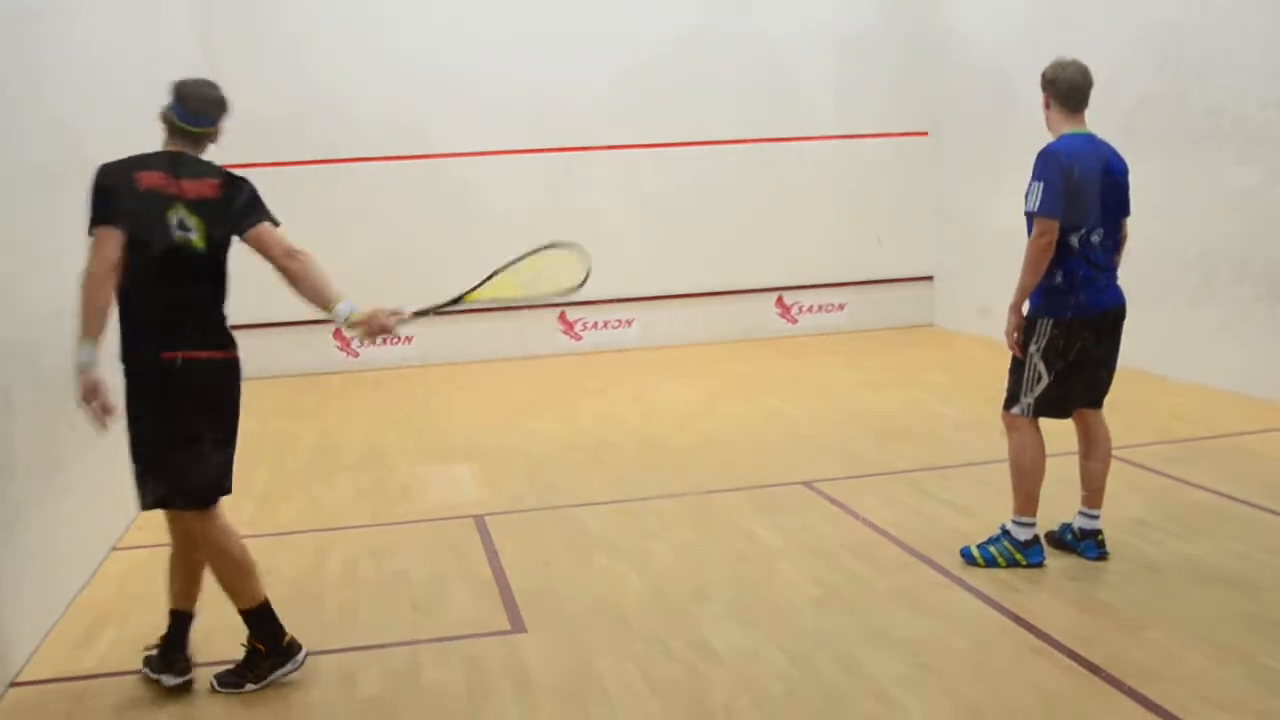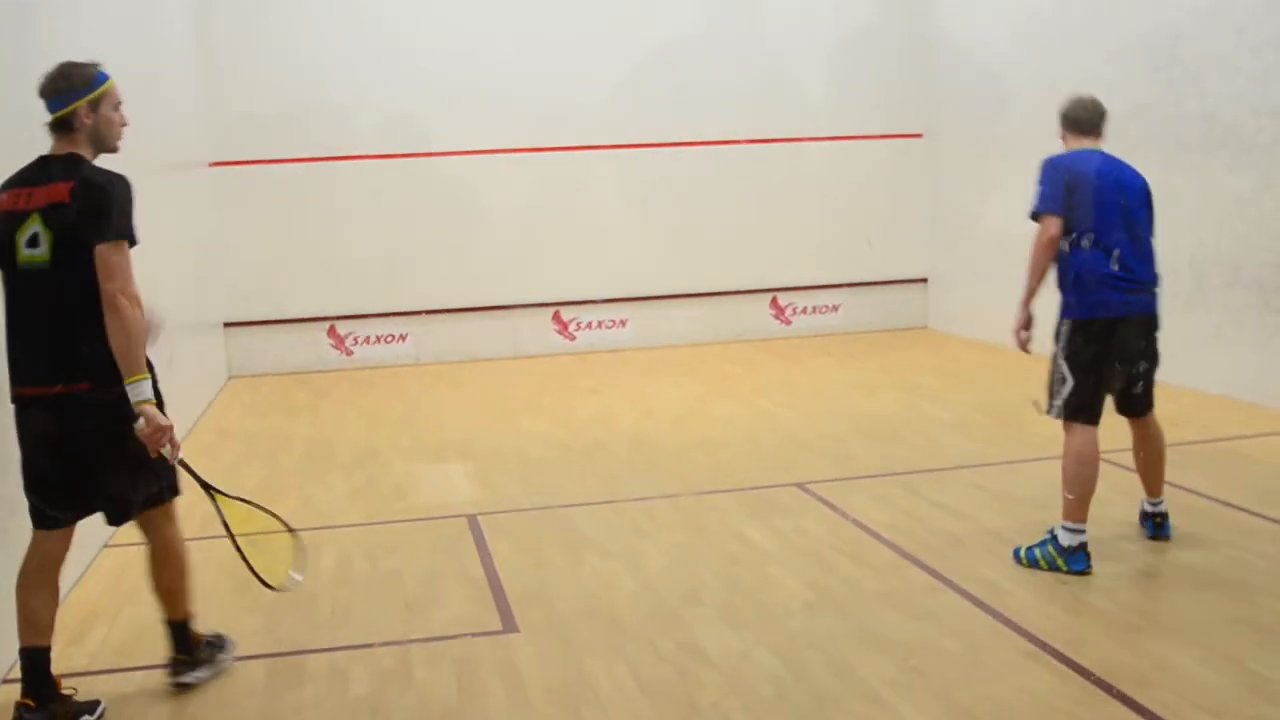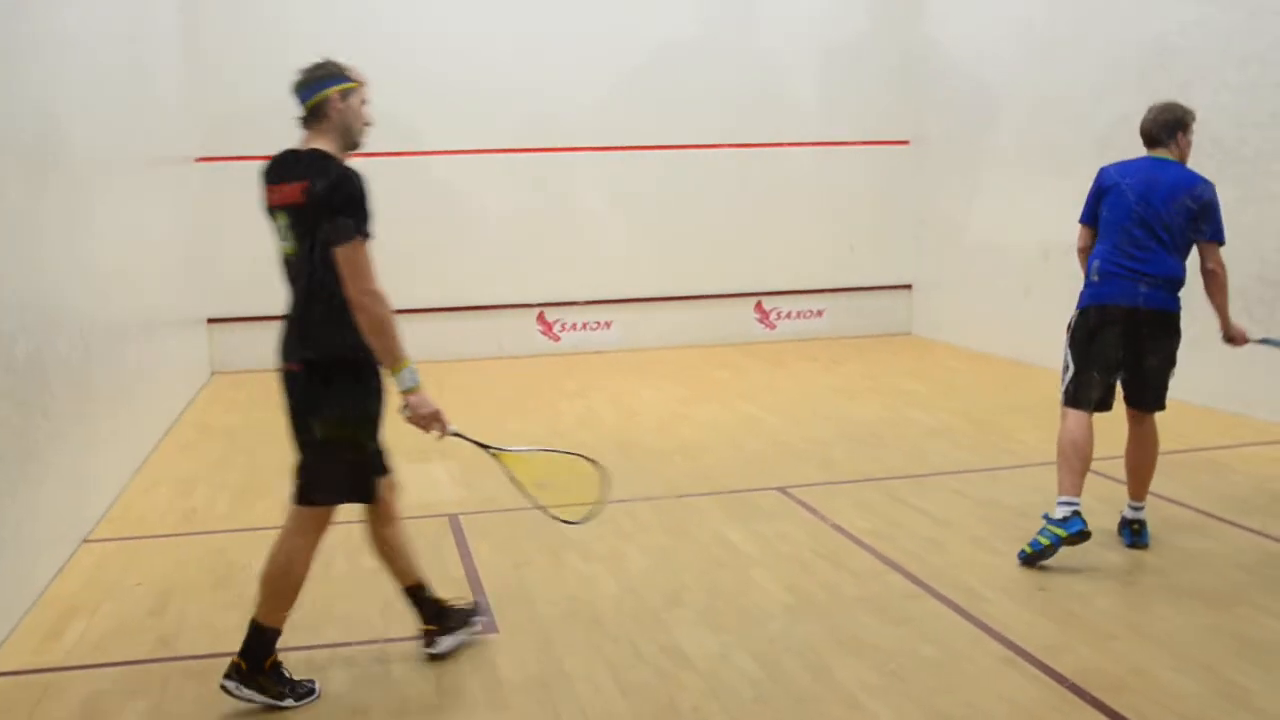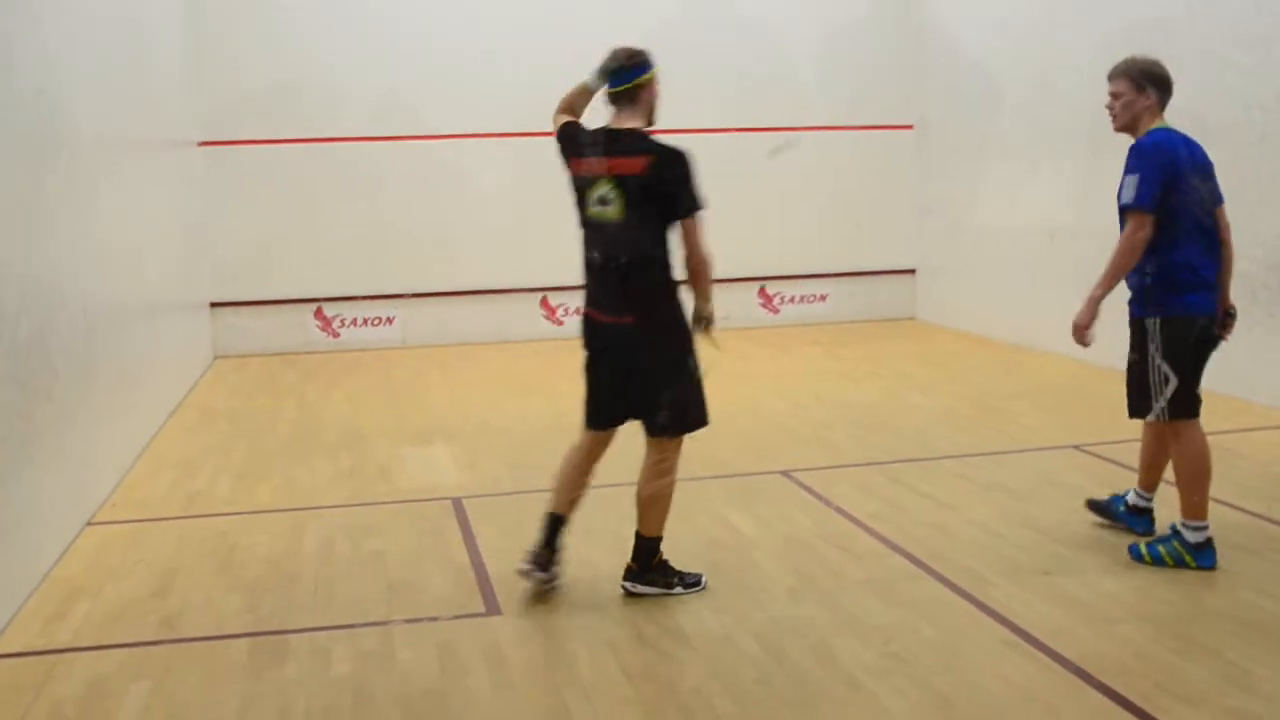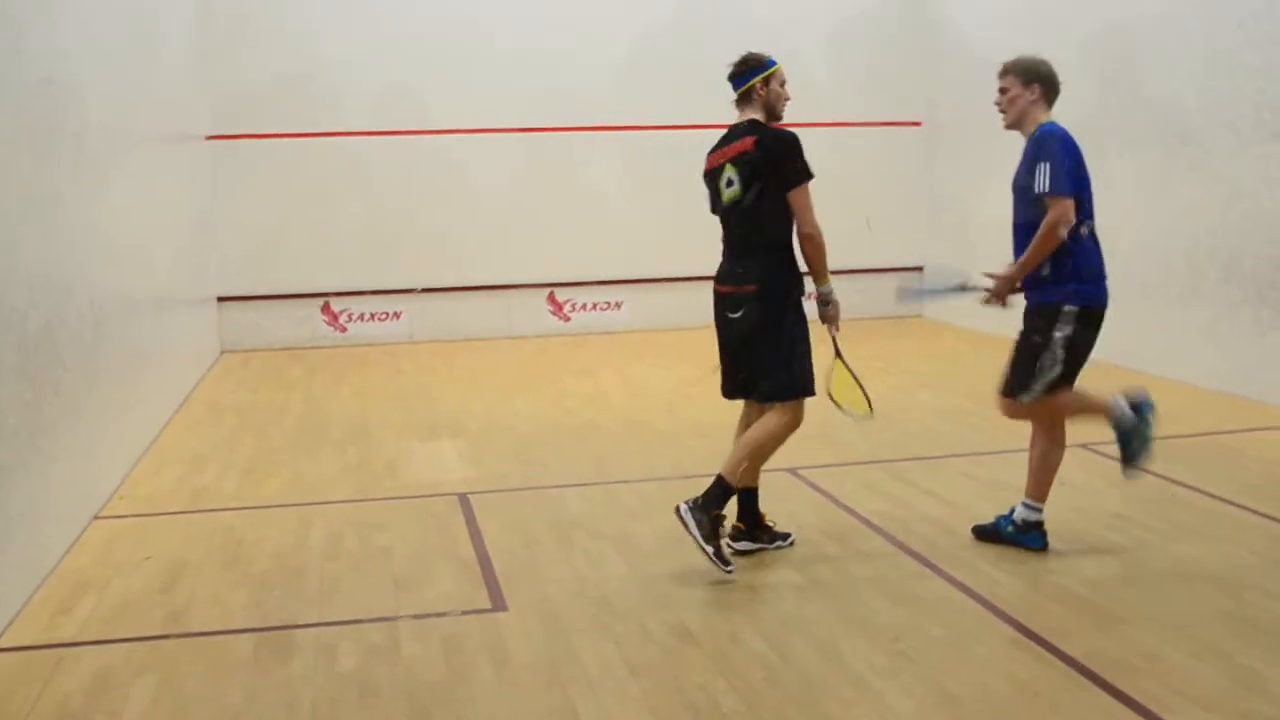
dt=1s
person 1, frame 1
left shoulder: (117, 177)
right shoulder: (231, 187)
left elbow: (104, 268)
right elbow: (285, 255)
left wrist: (88, 361)
right wrist: (345, 312)
left hip: (161, 367)
right hip: (215, 364)
left knee: (195, 512)
right knee: (186, 506)
left ankle: (273, 642)
right ankle: (174, 650)
person 1, frame 2
right shoulder: (102, 188)
right elbow: (118, 295)
right wrist: (143, 397)
right hip: (102, 390)
right knee: (159, 517)
right ankle: (187, 650)
person 1, frame 3
left shoulder: (279, 172)
right shoulder: (339, 182)
right elbow: (363, 295)
left wrist: (343, 87)
right wrist: (409, 383)
left hip: (309, 362)
right hip: (336, 369)
left knee: (381, 494)
right knee: (311, 517)
left ankle: (435, 618)
right ankle: (253, 663)
person 1, frame 4
left shoulder: (578, 149)
right shoulder: (667, 161)
left elbow: (564, 113)
right elbow: (695, 255)
left wrist: (598, 77)
right wrist: (703, 308)
left hip: (600, 319)
right hip: (652, 322)
left knee: (596, 435)
right knee: (665, 444)
left ankle: (547, 546)
right ankle: (645, 566)
person 1, frame 5
left shoulder: (715, 155)
right shoulder: (779, 142)
right elbow: (806, 228)
right wrist: (825, 291)
left hip: (731, 293)
right hip: (769, 295)
left knee: (757, 406)
right knee: (785, 410)
left ankle: (748, 523)
right ankle: (707, 506)
person 2, frame 1
left shoulder: (1055, 157)
right shoulder: (1112, 158)
left elbow: (1044, 239)
right elbow: (1119, 235)
left wrist: (1016, 307)
left hip: (1061, 310)
right hip: (1105, 305)
left knee: (1020, 416)
right knee: (1088, 412)
left ankle: (1022, 536)
right ankle: (1088, 529)
person 2, frame 2
left shoulder: (1059, 167)
right shoulder: (1133, 177)
left elbow: (1050, 235)
left wrist: (1025, 305)
left hip: (1089, 307)
right hip: (1141, 307)
left knee: (1079, 422)
right knee: (1141, 413)
left ankle: (1071, 542)
right ankle: (1156, 512)
person 2, frame 3
left shoulder: (1110, 175)
right shoulder: (1199, 189)
left elbow: (1084, 245)
right elbow: (1211, 266)
right wrist: (1226, 323)
left hip: (1103, 302)
right hip: (1160, 311)
left knee: (1077, 408)
right knee: (1142, 414)
left ankle: (1067, 513)
right ankle: (1135, 518)
person 2, frame 4
left shoulder: (1147, 151)
right shoulder: (1192, 151)
left elbow: (1138, 233)
right elbow: (1222, 232)
left wrist: (1094, 299)
right wrist: (1223, 301)
left hip: (1166, 306)
right hip: (1199, 304)
left knee: (1178, 419)
right knee: (1164, 411)
left ankle: (1195, 538)
right ankle: (1137, 505)
person 2, frame 5
left shoulder: (1049, 140)
right shoulder: (1042, 144)
left elbow: (1061, 219)
left wrist: (1011, 275)
right wrist: (1017, 278)
left hip: (1068, 297)
right hip: (1053, 296)
left knee: (1019, 401)
right knee: (1043, 407)
left ankle: (1122, 409)
right ankle: (1027, 519)
